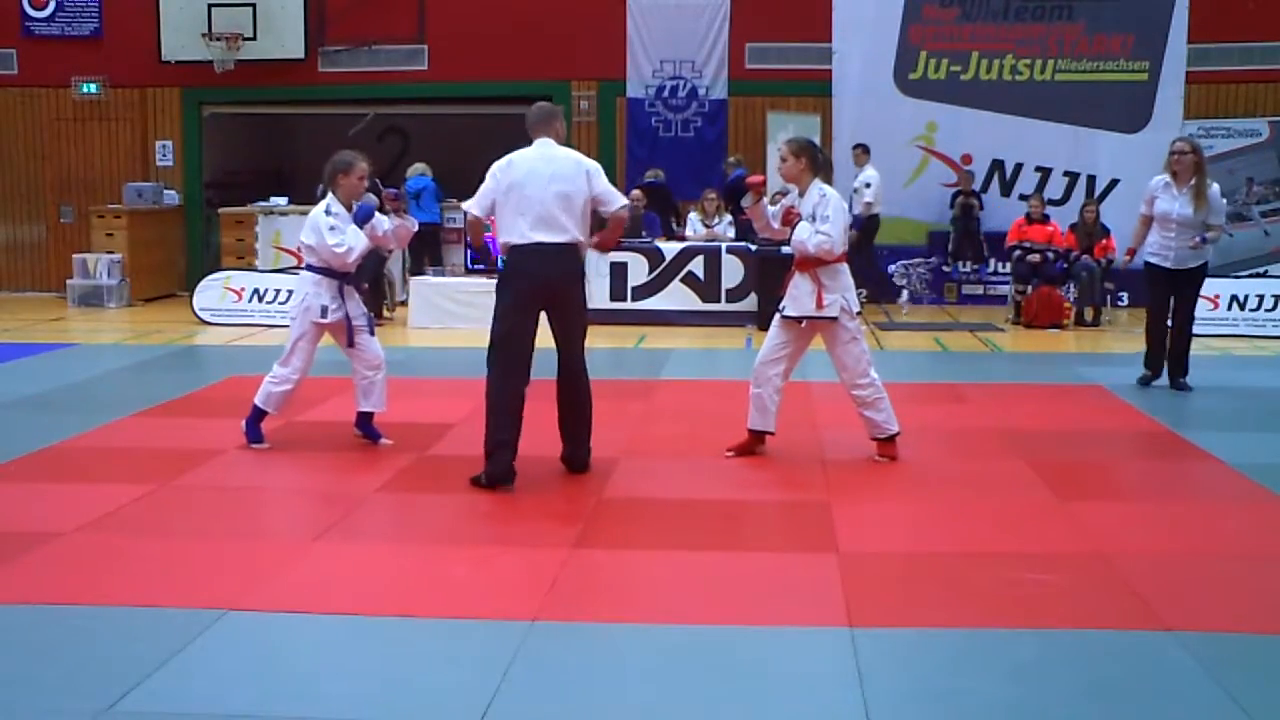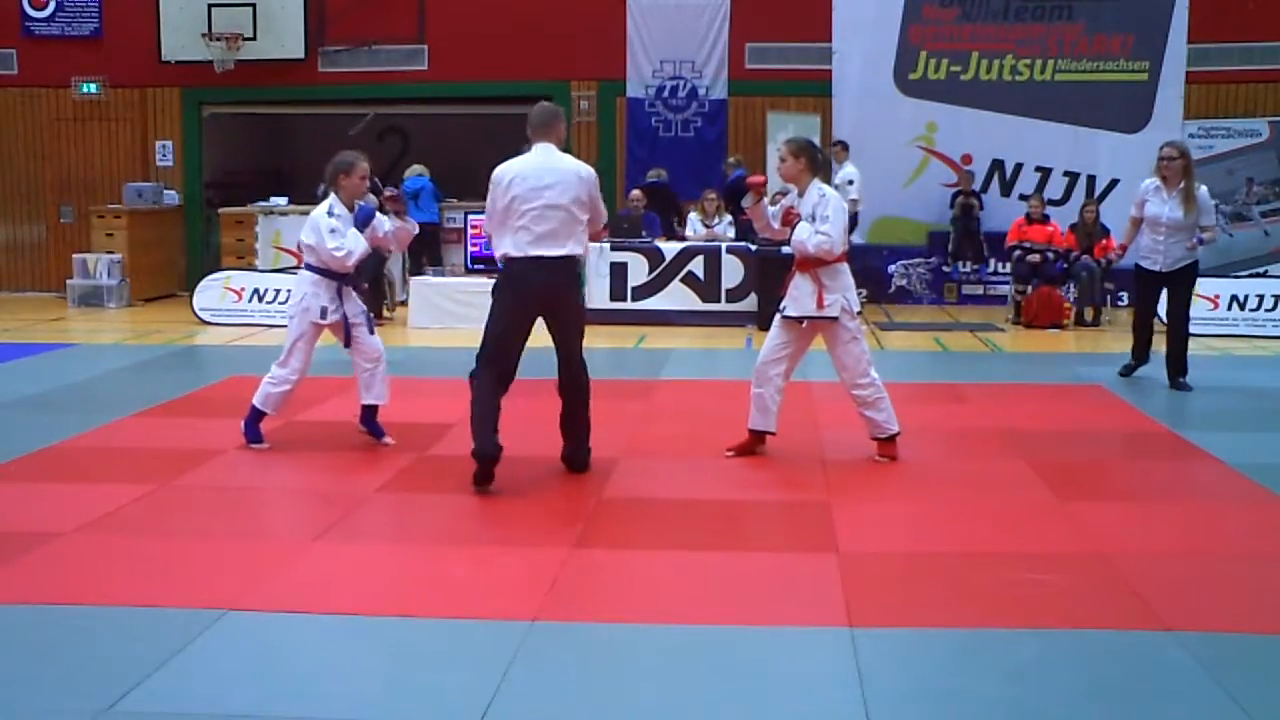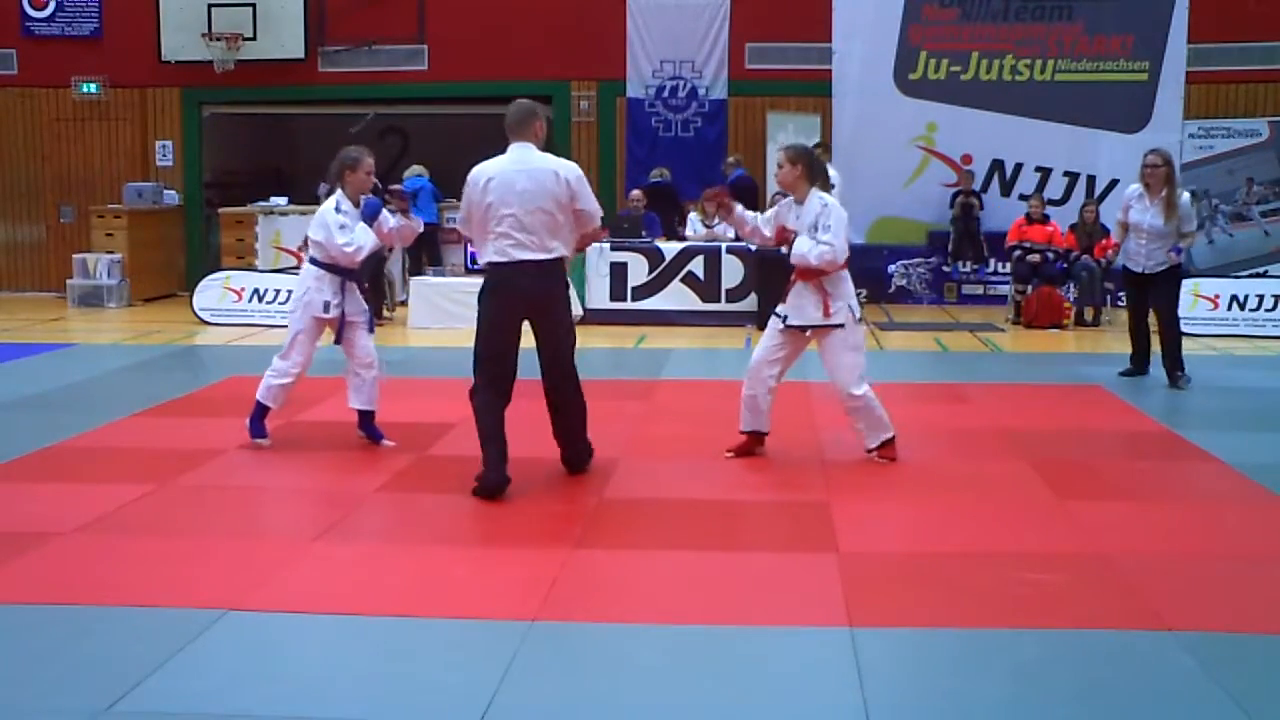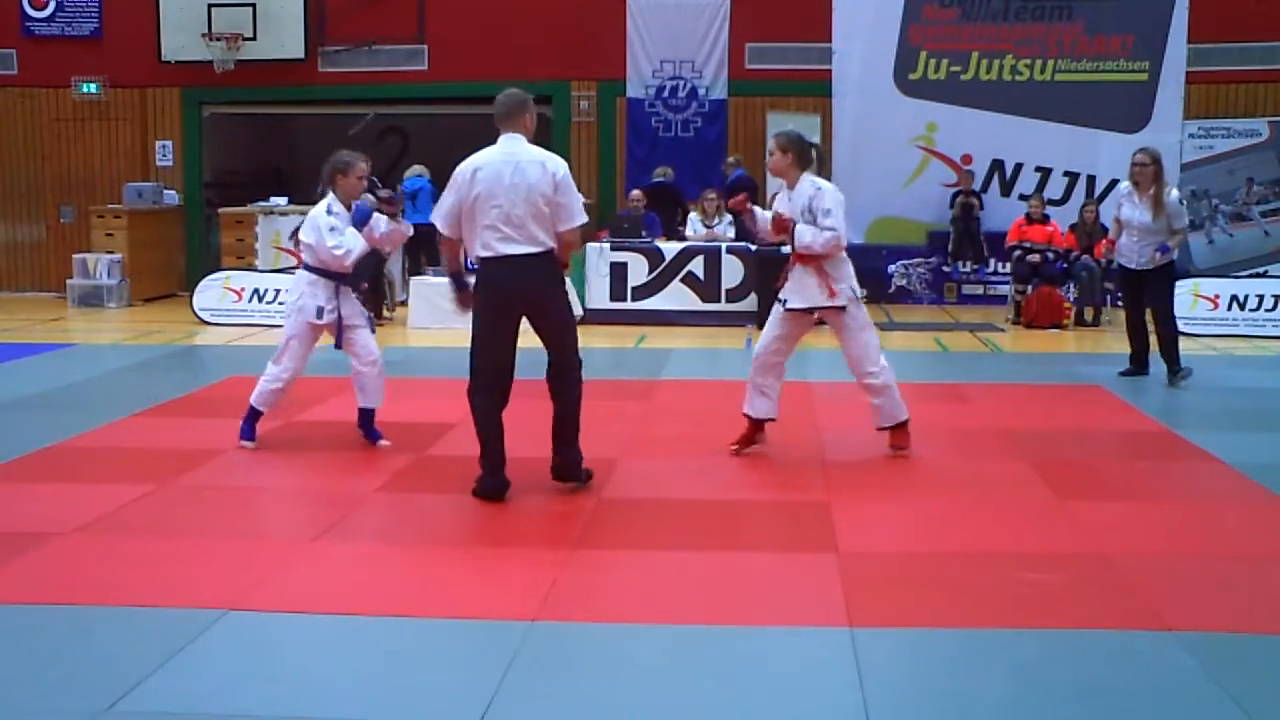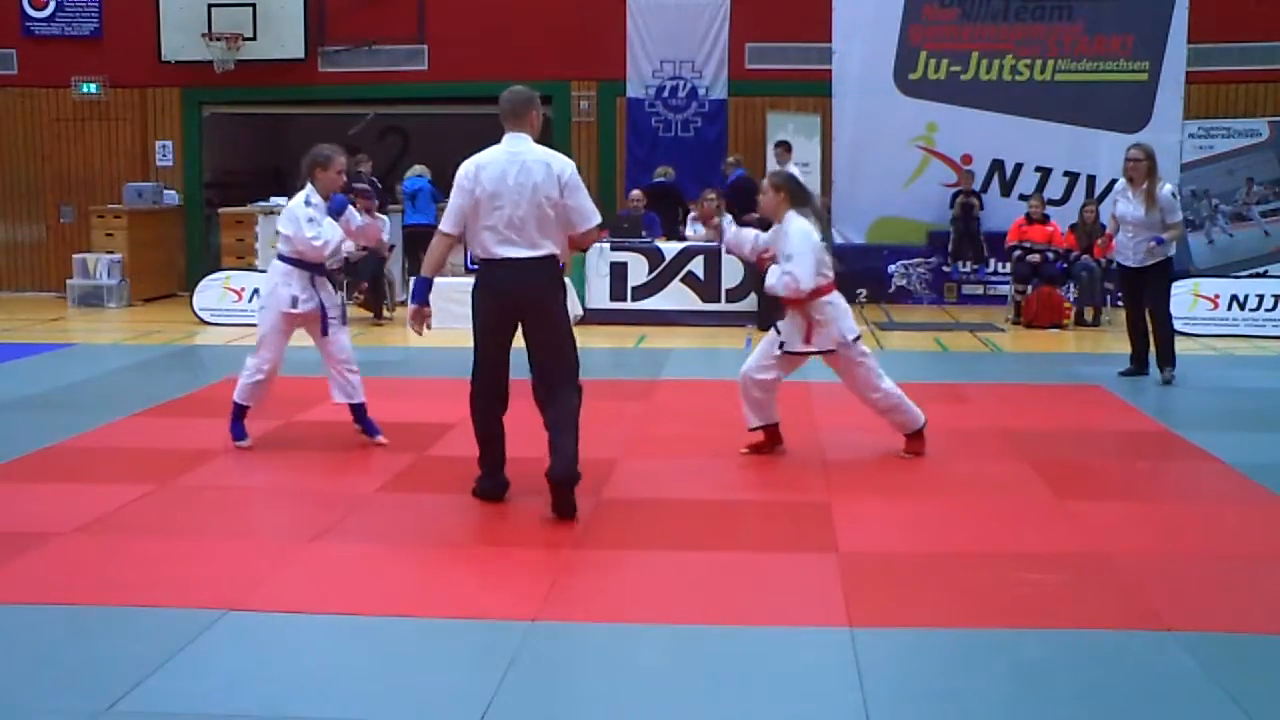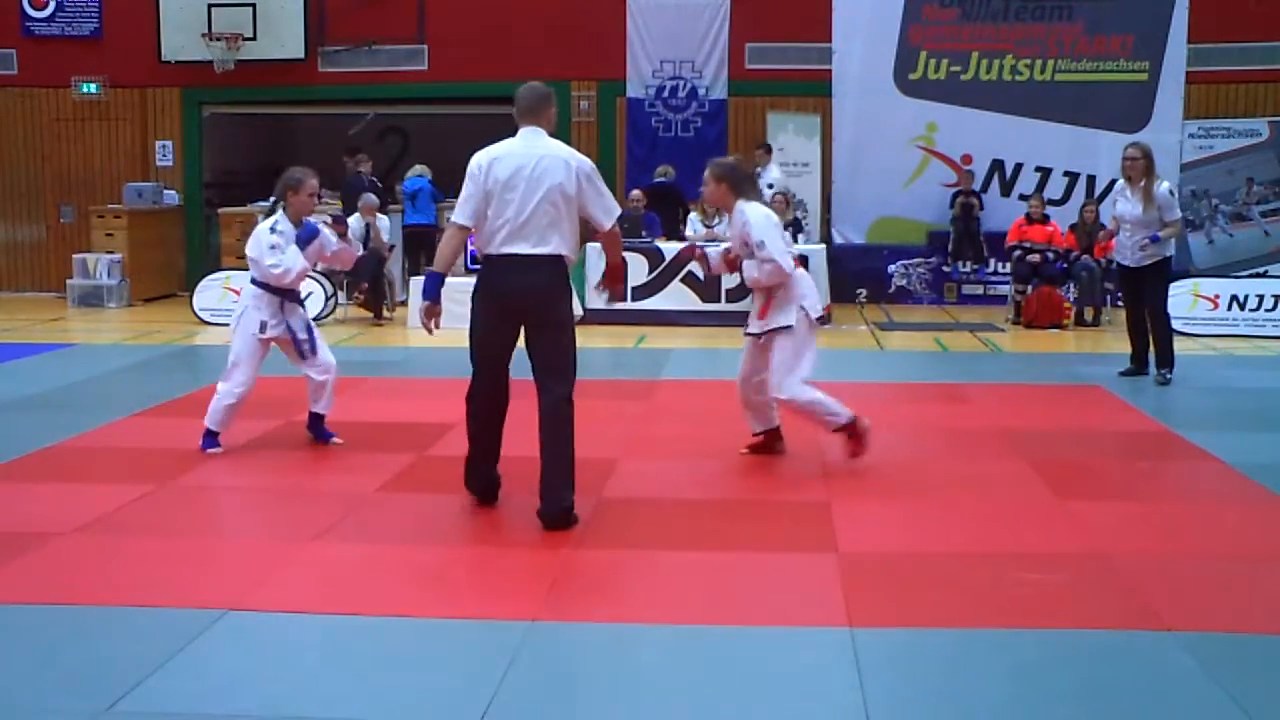
dt=0.2s
person 1, frame 1
left shoulder: (505, 166)
right shoulder: (582, 165)
left elbow: (474, 221)
right elbow: (618, 213)
left wrist: (486, 245)
right wrist: (606, 240)
left hip: (522, 267)
right hip: (566, 266)
left knee: (506, 367)
right knee: (572, 361)
left ankle: (500, 464)
right ankle: (576, 453)
person 1, frame 2
left shoulder: (504, 173)
right shoulder: (583, 173)
left elbow: (494, 228)
right elbow: (596, 229)
left hip: (518, 276)
right hip: (563, 276)
left knee: (491, 367)
right knee: (572, 367)
left ankle: (486, 447)
right ankle: (577, 452)
person 1, frame 3
left shoulder: (481, 175)
right shoulder: (565, 171)
left elbow: (471, 233)
right elbow: (592, 232)
left hip: (502, 282)
right hip: (549, 279)
left knee: (491, 380)
right knee: (560, 369)
left ankle: (494, 472)
right ankle: (575, 453)
person 1, frame 4
left shoulder: (471, 168)
right shoulder: (552, 165)
left elbow: (449, 235)
right elbow: (571, 235)
left wrist: (460, 282)
left hip: (494, 279)
right hip: (541, 275)
left knee: (489, 381)
right knee: (565, 366)
left ankle: (494, 475)
right ankle: (567, 459)
person 1, frame 5
left shoulder: (474, 167)
right shoulder: (558, 165)
left elbow: (446, 233)
right elbow: (588, 234)
left wrist: (421, 290)
right wrist: (563, 248)
left hip: (493, 281)
right hip: (541, 280)
left knee: (489, 383)
right knee: (558, 381)
left ankle: (492, 478)
right ankle: (562, 472)
person 1, frame 6
left shoulder: (486, 159)
right shoulder: (574, 162)
left elbow: (459, 228)
right elbow: (610, 230)
left wrist: (433, 287)
right wrist: (614, 271)
left hip: (497, 279)
right hip: (548, 280)
left knee: (488, 381)
right knee: (554, 390)
left ankle: (483, 480)
right ankle: (556, 502)
person 2, frame 1
left shoulder: (829, 198)
right shoulder: (795, 200)
left elbow: (830, 246)
right elbow: (768, 227)
left wrist: (797, 226)
right wrist: (756, 199)
left hip: (831, 292)
right hip: (800, 289)
left knee: (856, 372)
right knee: (767, 364)
left ankle: (886, 436)
right ankle: (756, 436)
person 2, frame 2
left shoulder: (828, 198)
right shoulder: (795, 199)
left elbow: (829, 246)
right elbow: (767, 227)
left wrist: (796, 227)
right wrist: (756, 198)
left hip: (832, 292)
right hip: (801, 290)
left knee: (857, 372)
right knee: (769, 365)
left ankle: (886, 436)
right ankle: (757, 436)
person 2, frame 3
left shoulder: (828, 207)
right shoulder: (788, 208)
left elbow: (832, 256)
right elbow: (762, 230)
left wrist: (794, 243)
right wrist: (731, 209)
left hip: (833, 301)
right hip: (798, 298)
left knee: (850, 384)
right knee: (760, 368)
left ankle: (882, 441)
right ankle: (754, 436)
person 2, frame 4
left shoulder: (822, 191)
right shoulder: (786, 195)
left elbow: (835, 239)
right elbow: (772, 231)
left wrist: (792, 231)
right wrist: (750, 213)
left hip: (833, 283)
right hip: (799, 281)
left knee: (865, 361)
right knee: (767, 354)
left ankle: (897, 426)
right ankle: (756, 427)
person 2, frame 5
left shoulder: (798, 231)
right shoulder: (783, 229)
left elbow: (797, 284)
right elbow: (757, 247)
left wrist: (767, 270)
left hip: (828, 320)
right hip: (799, 320)
left knee: (871, 386)
right knee: (754, 375)
left ankle: (914, 429)
right ankle: (771, 437)
person 2, frame 6
left shoulder: (755, 218)
right shoulder: (736, 219)
left elbow: (773, 272)
right elbow: (732, 258)
left wrist: (741, 267)
right wrist: (704, 256)
left hip: (791, 305)
right hip: (768, 306)
left knee: (786, 390)
right knee: (750, 379)
left ankle: (850, 425)
right ankle: (770, 435)
person 3, frame 1
left shoulder: (360, 211)
right shoulder: (322, 215)
left elbow: (394, 239)
right elbow: (341, 255)
right wrist: (359, 226)
left hip: (344, 294)
right hip: (316, 294)
left knee: (372, 358)
right knee: (293, 365)
left ankle: (364, 423)
right ankle: (253, 422)
person 3, frame 2
left shoulder: (361, 211)
right shoulder: (323, 216)
left elbow: (396, 241)
right elbow: (340, 258)
left wrist: (399, 215)
right wrist: (359, 229)
left hip: (342, 294)
right hip: (314, 293)
left knee: (372, 354)
right knee: (291, 365)
left ankle: (369, 421)
right ankle: (252, 423)
person 3, frame 3
left shoulder: (366, 207)
right shoulder: (331, 211)
left elbow: (400, 237)
right elbow: (349, 252)
left wrist: (404, 211)
right wrist: (367, 223)
left hip: (346, 289)
right hip: (317, 288)
left knee: (365, 359)
right knee: (293, 358)
left ankle: (367, 424)
right ankle: (257, 420)
person 3, frame 4
left shoulder: (358, 212)
right shoulder: (322, 215)
left elbow: (390, 242)
right elbow: (340, 257)
left wrist: (393, 217)
right wrist: (358, 228)
left hip: (342, 294)
right hip: (312, 293)
left knee: (368, 357)
right knee: (287, 364)
left ankle: (367, 424)
right ankle: (249, 422)
person 3, frame 5
left shoulder: (337, 205)
right shoulder: (299, 206)
left elbow: (366, 236)
right elbow: (317, 248)
right wrist: (332, 219)
left hip: (318, 285)
right hip: (287, 284)
left knee: (341, 353)
right knee: (265, 357)
left ankle: (362, 419)
right ankle: (237, 419)
person 3, frame 6
left shoulder: (312, 230)
right shoulder: (268, 232)
left elbow: (343, 262)
right elbow: (280, 274)
left wrist: (343, 236)
right wrist: (301, 246)
left hip: (291, 308)
right hip: (259, 308)
left knee: (324, 366)
right knee: (240, 379)
left ankle: (317, 425)
right ankle: (211, 433)
person 4, frame 1
left shoulder: (1210, 191)
right shoulder: (1157, 184)
left elbow: (1216, 231)
right elbow: (1144, 222)
left wrist: (1203, 240)
right wrist: (1131, 251)
left hip: (1192, 265)
right hip: (1157, 261)
left knee: (1183, 319)
right knee: (1156, 315)
left ankle: (1178, 374)
right ankle: (1152, 368)
person 4, frame 2
left shoulder: (1199, 194)
right shoulder: (1147, 188)
left elbow: (1210, 231)
right elbow: (1134, 223)
left wrist: (1200, 240)
right wrist: (1123, 246)
left hip: (1183, 266)
right hip: (1146, 263)
left knee: (1178, 319)
right knee: (1142, 314)
left ankle: (1177, 374)
right ankle: (1138, 358)
person 4, frame 3
left shoulder: (1181, 200)
right shoulder: (1132, 193)
left elbow: (1189, 236)
right elbow: (1122, 225)
left wrist: (1178, 249)
right wrist: (1116, 245)
left hip: (1166, 269)
right hip: (1132, 266)
left knee: (1168, 317)
right knee: (1136, 316)
left ankle: (1175, 372)
right ankle: (1139, 363)
person 4, frame 4
left shoulder: (1170, 197)
right shoulder: (1124, 190)
left elbow: (1180, 234)
left wrist: (1164, 248)
right wrist: (1112, 240)
left hip: (1160, 266)
right hip: (1127, 263)
left knee: (1162, 313)
right knee: (1133, 314)
left ankle: (1174, 367)
right ankle: (1139, 363)
person 4, frame 5
left shoulder: (1164, 192)
right shoulder: (1121, 188)
left elbow: (1176, 229)
left wrist: (1159, 241)
right wrist: (1109, 235)
left hip: (1156, 262)
right hip: (1126, 261)
left knee: (1159, 312)
right knee: (1133, 312)
left ankle: (1167, 366)
right ankle: (1139, 362)
person 4, frame 6
left shoulder: (1162, 190)
right shoulder: (1120, 188)
left elbow: (1176, 227)
left wrist: (1155, 238)
right wrist: (1111, 231)
left hip: (1155, 261)
right hip: (1125, 261)
left knee: (1157, 311)
right knee: (1133, 312)
left ankle: (1165, 367)
right ankle: (1139, 362)
